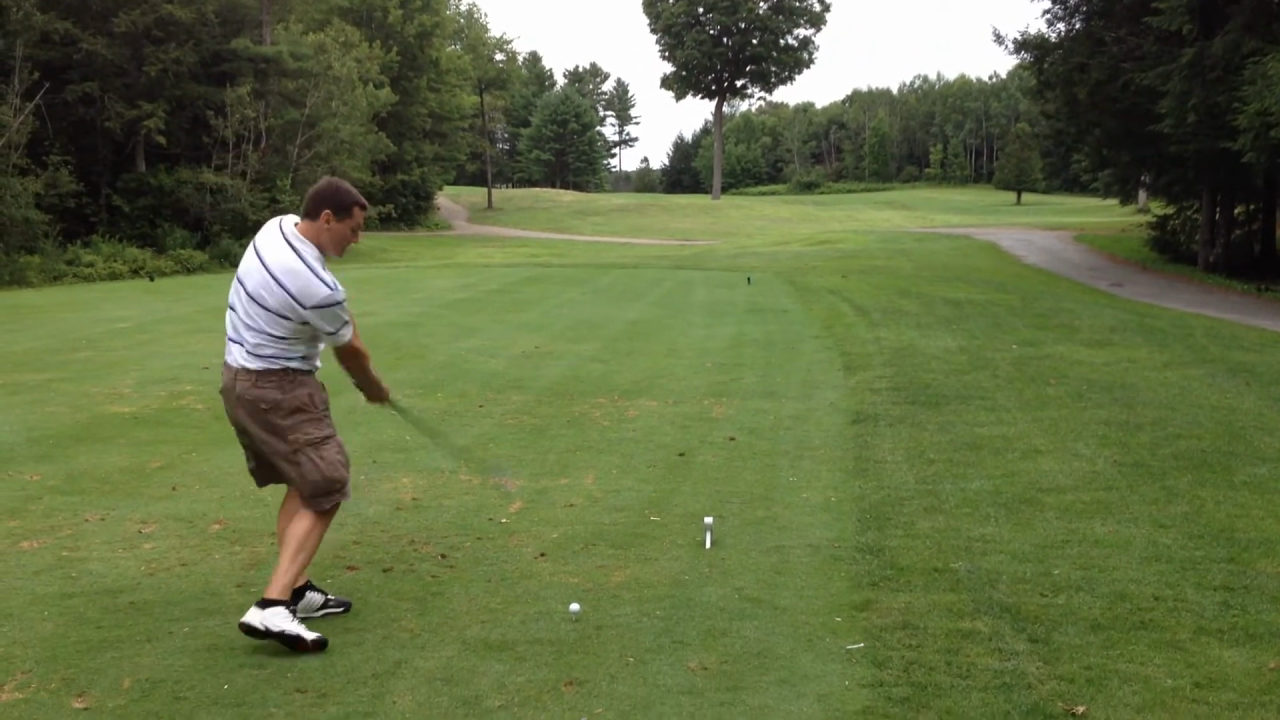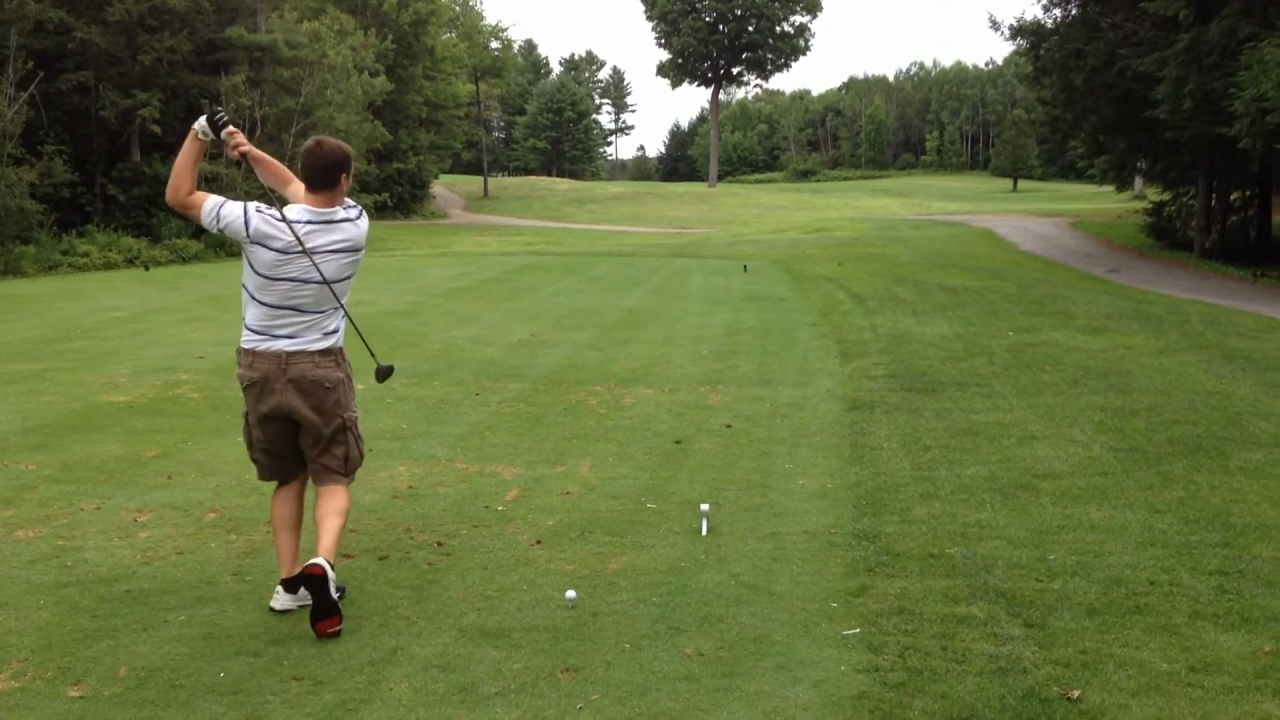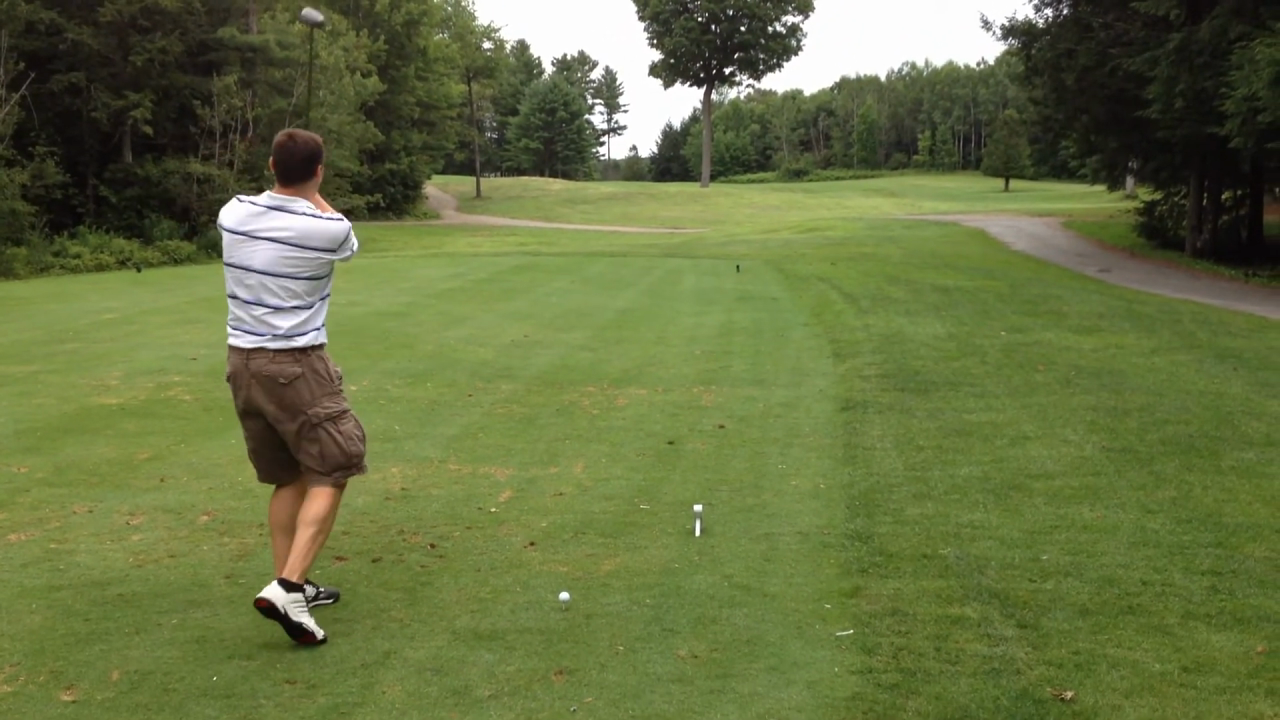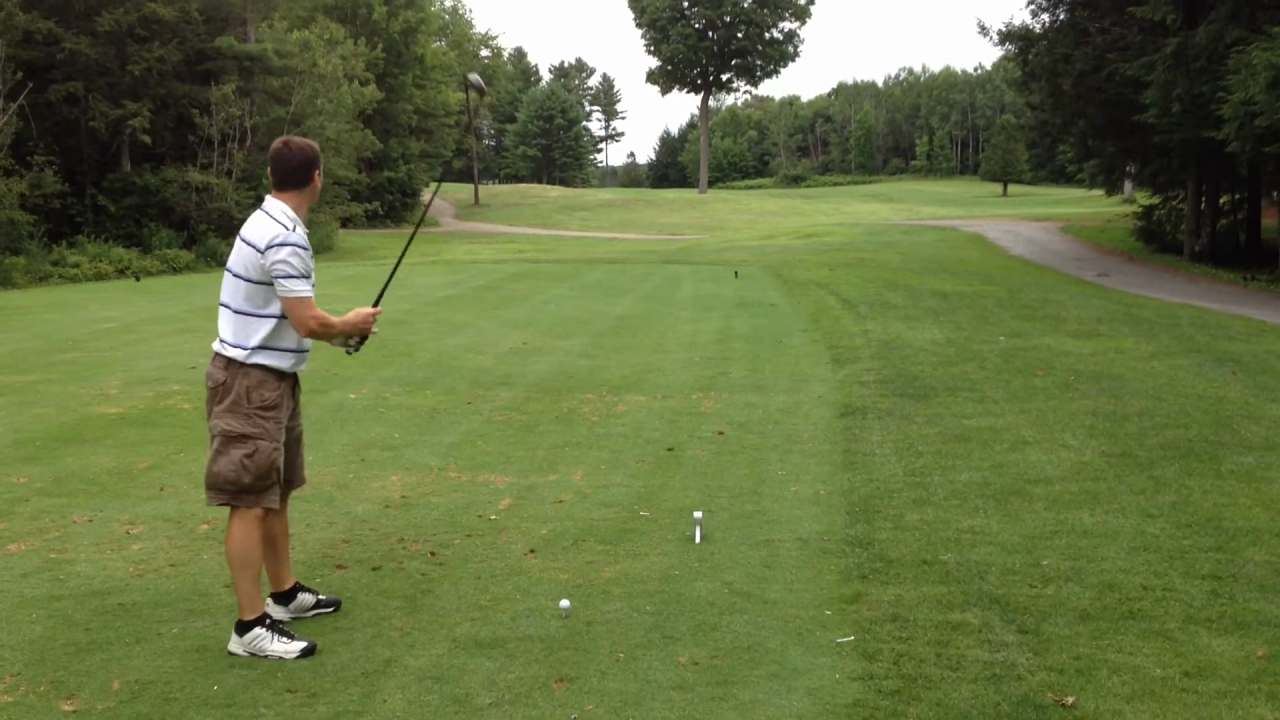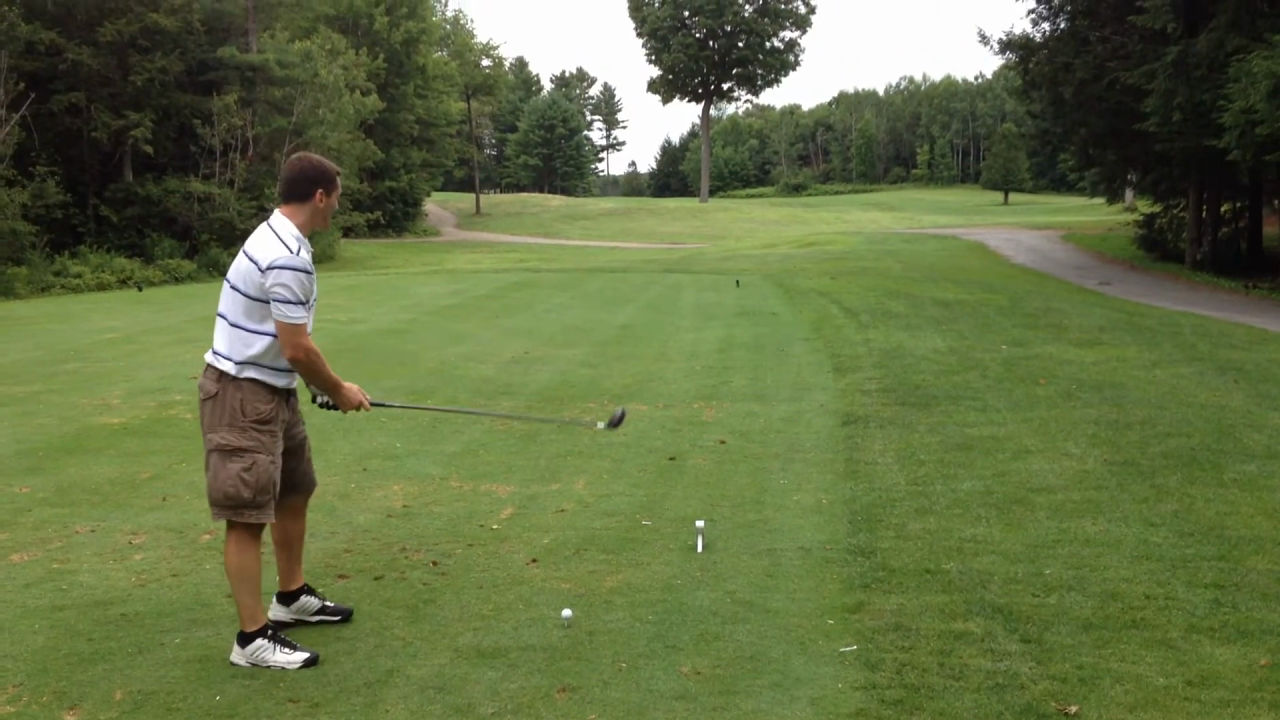
dt=0.4s
person 1, frame 1
left shoulder: (278, 226)
right shoulder: (320, 289)
right elbow: (348, 349)
right wrist: (373, 386)
left hip: (241, 381)
right hip: (278, 391)
left knee: (301, 486)
right knee: (323, 495)
left ankle: (296, 593)
right ankle: (271, 607)
person 1, frame 2
left shoulder: (260, 225)
right shoulder: (356, 223)
left elbow: (179, 196)
right elbow: (298, 191)
left wrist: (200, 133)
right wrist: (251, 152)
left hip: (260, 366)
right hip: (321, 368)
left knee: (287, 476)
right knee: (333, 475)
left ankle: (290, 581)
right ankle: (322, 564)
person 1, frame 3
left shoulder: (235, 212)
right shoulder: (325, 228)
left wrist: (292, 192)
right wrist: (315, 197)
left hip: (245, 362)
right hip: (294, 365)
left knee: (291, 477)
right knee: (331, 472)
left ankle: (289, 582)
right ankle: (286, 587)
person 1, frame 4
left shoulder: (268, 221)
right shoulder: (285, 238)
right elbow: (306, 323)
left wrist: (340, 329)
right wrist: (354, 323)
left hip: (268, 375)
right hip: (251, 379)
left knee: (276, 492)
right knee: (250, 500)
left ankle: (284, 594)
right ankle: (250, 626)
person 1, frame 5
left shoulder: (278, 234)
right shoulder: (288, 259)
right elbow: (297, 350)
left wrist: (325, 384)
right wrist: (340, 392)
left hip: (267, 389)
right hip: (243, 392)
left knee: (294, 494)
right knee: (248, 514)
left ankle: (291, 597)
right ankle: (253, 637)
